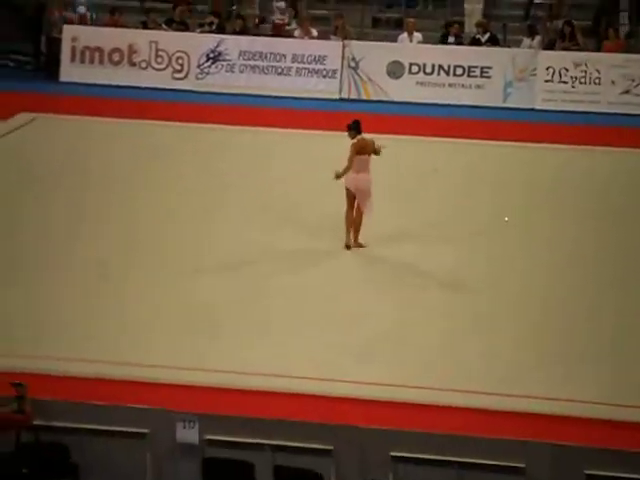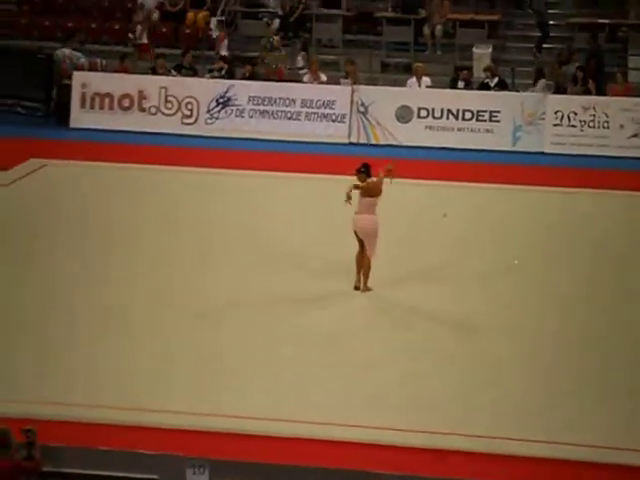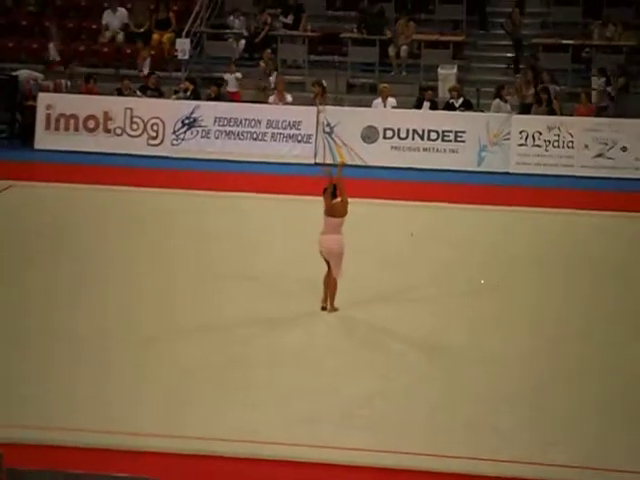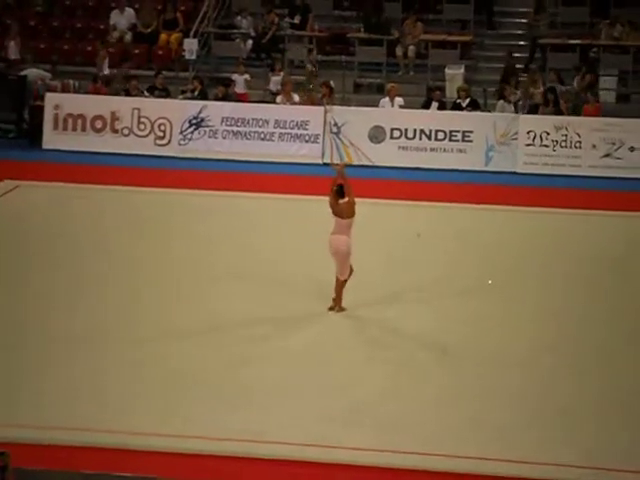
dt=0.7s
person 1, frame 1
left shoulder: (355, 145)
right shoulder: (371, 142)
left elbow: (350, 164)
left wrist: (341, 174)
right wrist: (378, 150)
left hip: (352, 178)
right hip: (365, 179)
left knee: (349, 208)
right knee: (359, 210)
left ankle: (348, 238)
right ankle: (355, 240)
person 1, frame 2
left shoulder: (365, 187)
right shoulder: (379, 183)
left elbow: (354, 185)
right elbow: (382, 174)
left wrist: (349, 192)
right wrist: (387, 170)
left hip: (359, 220)
right hip: (371, 221)
left knee: (361, 249)
right knee: (368, 253)
left ankle: (358, 280)
right ankle: (364, 285)
person 1, frame 3
left shoulder: (328, 206)
right shoulder: (344, 205)
left elbow: (330, 189)
right elbow: (341, 187)
left wrist: (329, 176)
right wrist: (340, 172)
left hip: (323, 240)
right hip: (336, 241)
left knee: (330, 270)
right knee: (334, 274)
left ankle: (324, 300)
right ankle: (331, 305)
person 1, frame 4
left shoulder: (334, 207)
right shoulder: (351, 205)
left elbow: (332, 190)
right elbow: (348, 187)
left wrist: (337, 174)
right wrist: (342, 173)
left hip: (334, 240)
right hip: (343, 242)
left knee: (347, 271)
right knee: (341, 275)
left ankle: (336, 299)
right ankle: (338, 304)
